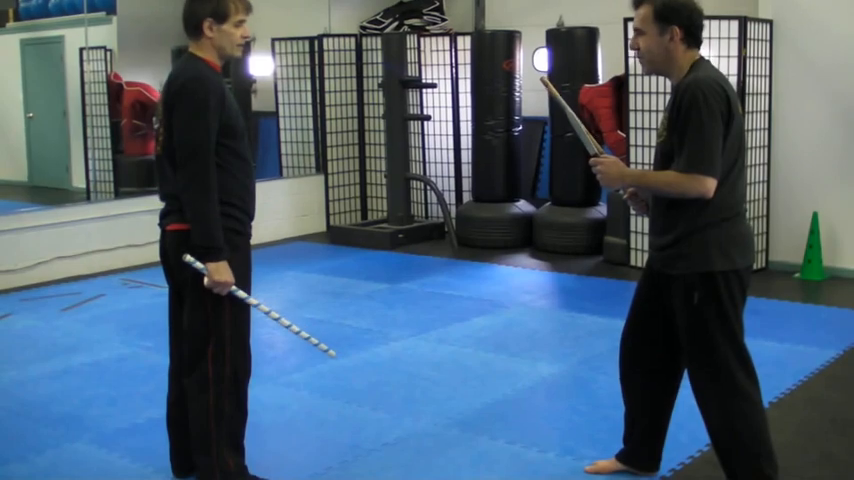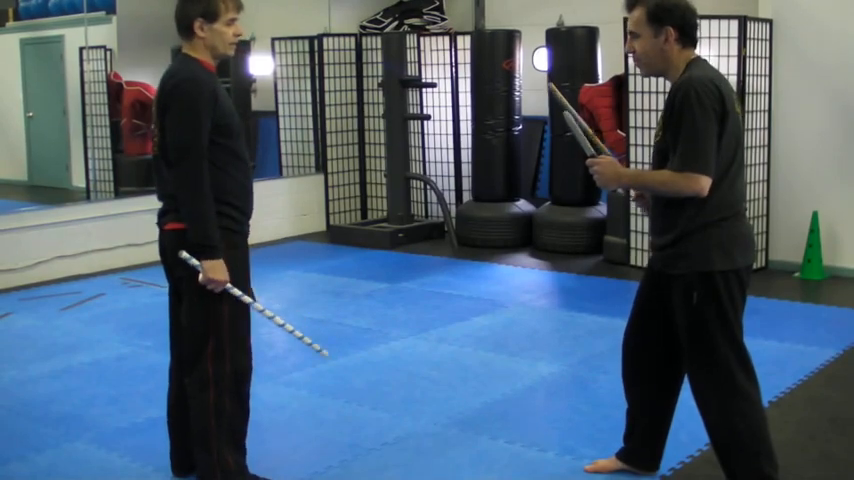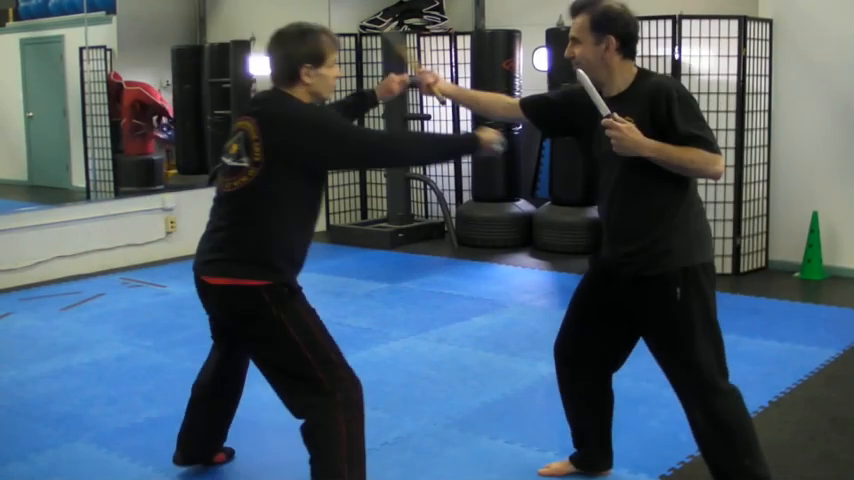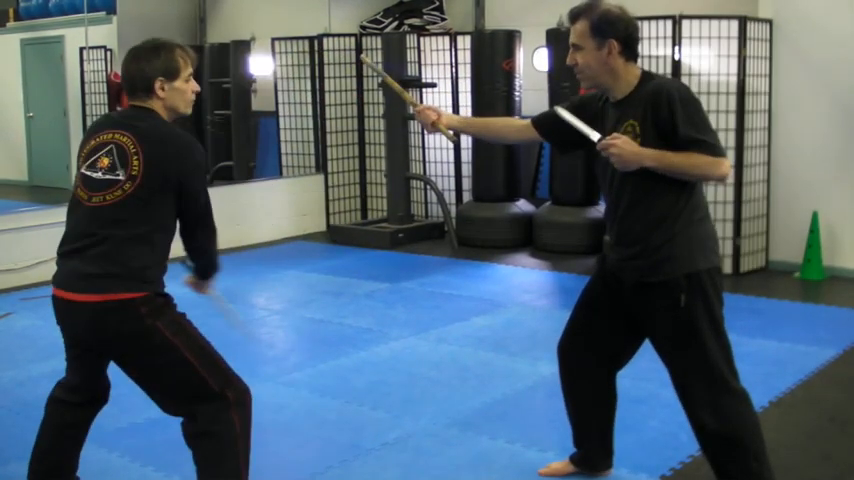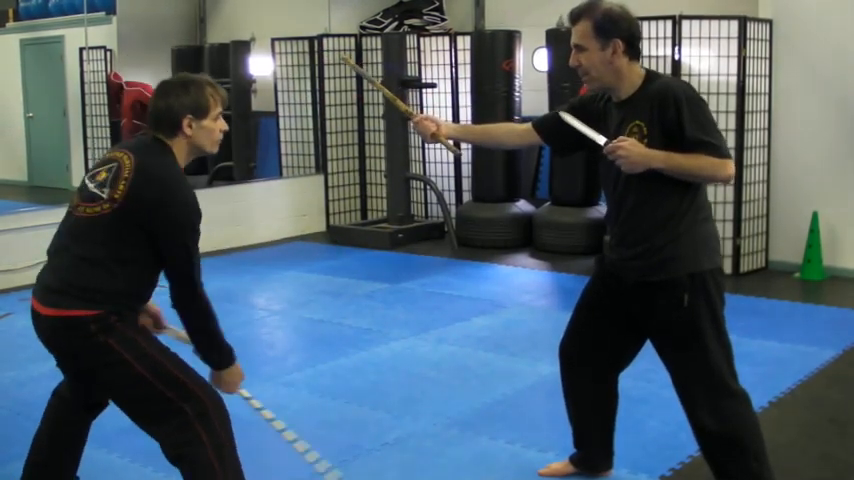
dt=1s
person 1, frame 1
left shoulder: (701, 89)
right shoulder: (690, 86)
left elbow: (702, 182)
left wrist: (627, 177)
right wrist: (651, 195)
left hip: (708, 259)
right hip: (677, 253)
left knee: (720, 374)
right knee: (643, 352)
person 1, frame 2
left shoulder: (694, 89)
right shoulder: (695, 83)
left elbow: (695, 181)
left wrist: (623, 177)
right wrist: (654, 194)
left hip: (708, 258)
right hip: (680, 252)
left knee: (720, 375)
right knee: (645, 352)
person 1, frame 3
left shoulder: (663, 93)
right shoulder: (585, 98)
left elbow: (713, 165)
right elbow: (513, 110)
left wrist: (643, 146)
right wrist: (449, 90)
left hip: (675, 263)
right hip: (618, 260)
left knee: (702, 379)
right knee: (575, 357)
person 1, frame 4
left shoulder: (666, 95)
right shoulder: (594, 107)
left elbow: (718, 167)
right elbow: (524, 129)
left wrist: (643, 156)
right wrist: (453, 122)
left hip: (680, 269)
right hip: (621, 264)
left knee: (710, 388)
right knee: (580, 354)
person 1, frame 5
left shoulder: (672, 96)
right shoulder: (596, 107)
left elbow: (723, 168)
right elbow: (523, 134)
left wrist: (651, 157)
right wrist: (450, 130)
left hip: (682, 270)
right hip: (622, 265)
left knee: (711, 390)
right knee: (581, 357)
person 2, frame 1
left shoulder: (190, 78)
right shoulder: (199, 83)
right elbow: (196, 175)
right wrist: (216, 254)
left hip: (190, 240)
right hip: (207, 244)
left knee: (192, 353)
right knee: (220, 358)
person 2, frame 2
left shoulder: (193, 79)
right shoulder: (191, 83)
right elbow: (188, 175)
left wrist: (228, 238)
right wrist: (211, 252)
left hip: (198, 238)
right hip: (204, 242)
left knee: (193, 351)
right knee: (221, 356)
person 2, frame 3
left shoulder: (261, 110)
right shoulder: (297, 123)
right elbow: (386, 150)
left wrist: (372, 95)
right wrist: (472, 141)
left hip: (213, 271)
right hip: (256, 283)
left knee: (230, 353)
right knee: (332, 393)
person 2, frame 4
left shoulder: (99, 131)
right shoulder: (177, 146)
right elbow: (198, 224)
right wrist: (205, 270)
left hip: (69, 295)
right hip: (127, 303)
left knee: (83, 386)
right knee: (222, 399)
person 2, frame 5
left shoulder: (125, 155)
right shoulder: (170, 191)
right elbow: (187, 288)
left wrist: (136, 302)
right wrist: (221, 361)
left hip: (51, 304)
right hip: (87, 320)
left knee: (86, 390)
right knee: (197, 414)
